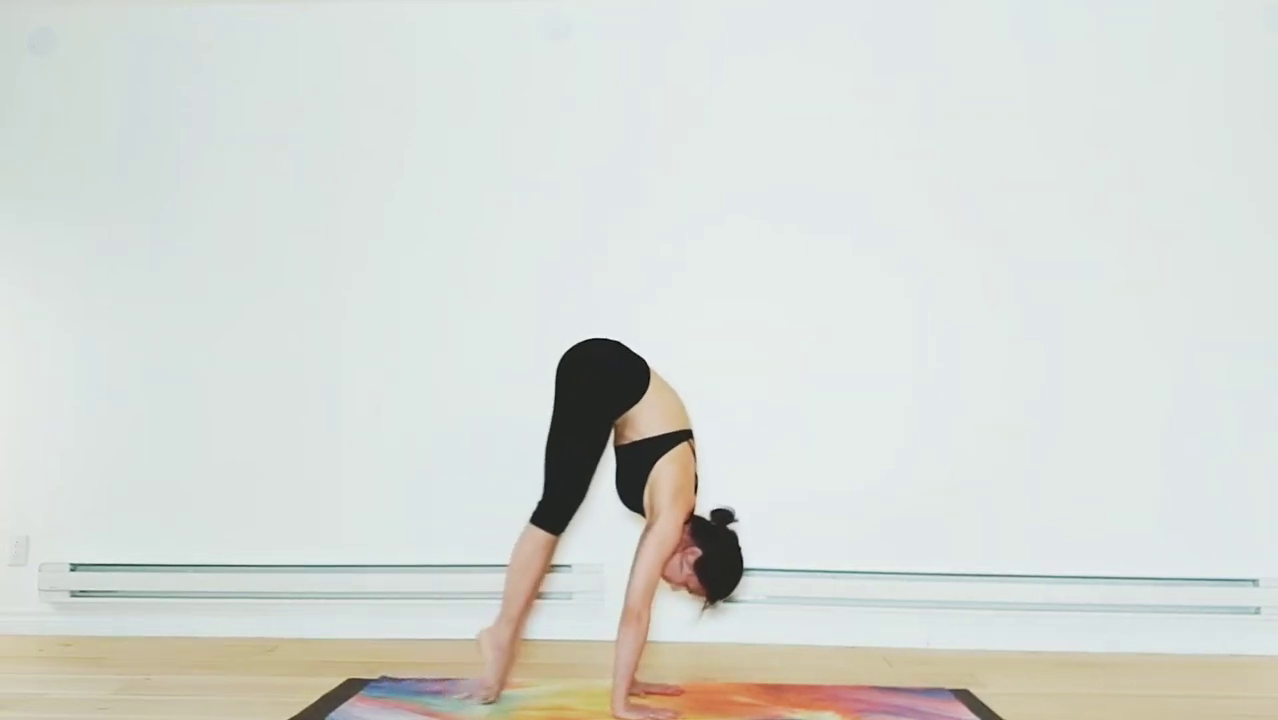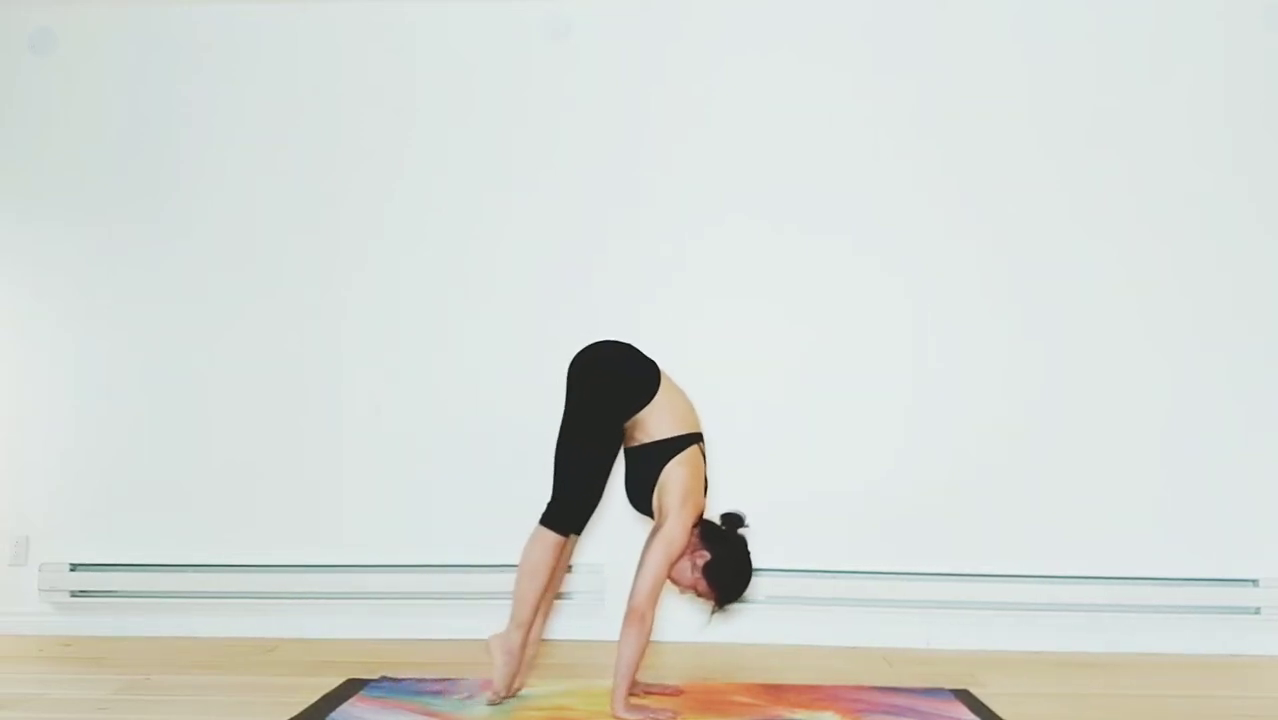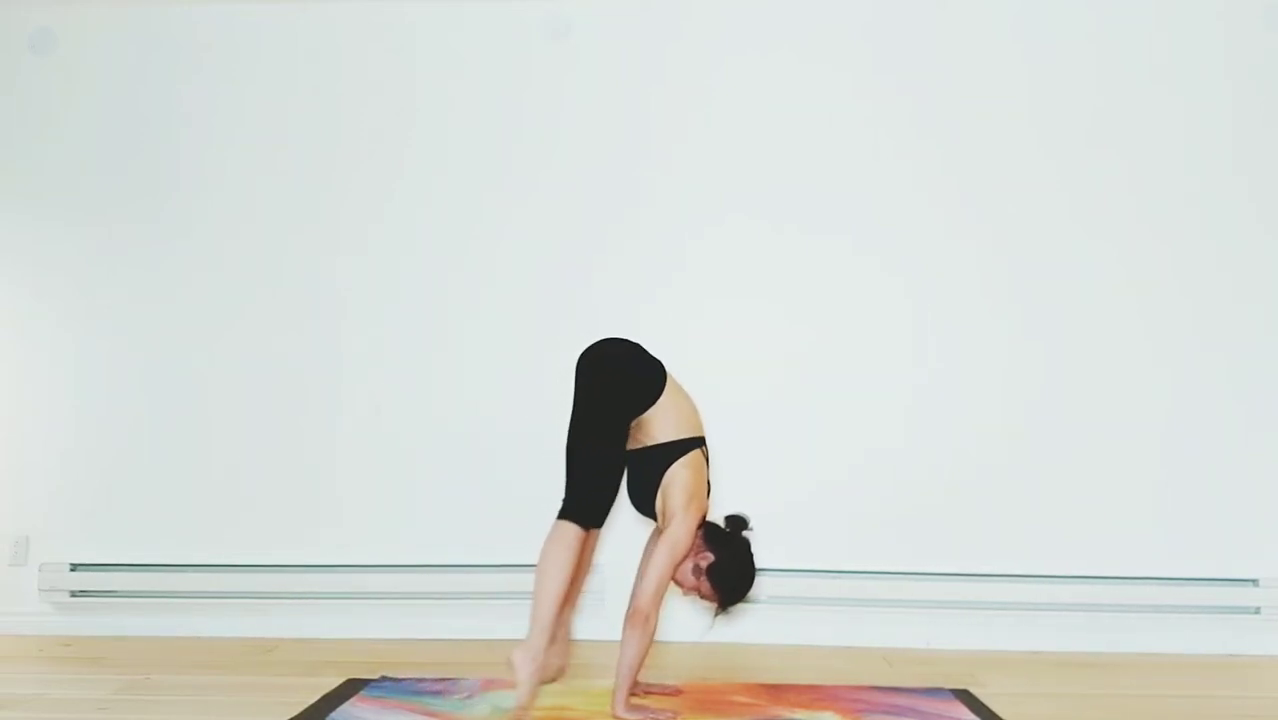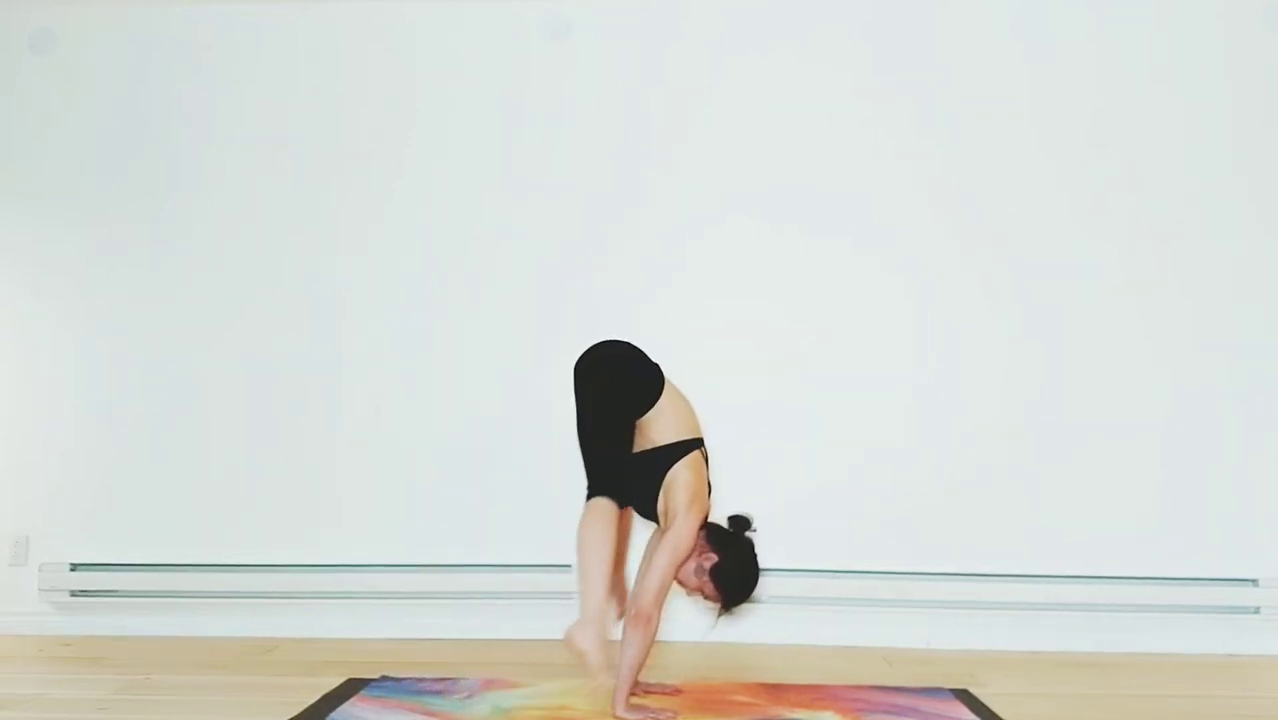
dt=0.2s
person 1, frame 1
left shoulder: (672, 509)
right shoulder: (672, 514)
left elbow: (635, 607)
right elbow: (635, 609)
left wrist: (628, 682)
left hip: (608, 378)
right hip: (597, 372)
left knee: (557, 512)
right knee: (555, 510)
right ankle: (502, 633)
person 1, frame 2
left shoulder: (680, 512)
right shoulder: (680, 517)
left elbow: (639, 606)
right elbow: (639, 610)
left wrist: (628, 682)
left hip: (620, 383)
right hip: (608, 375)
left knee: (572, 519)
right knee: (566, 514)
left ankle: (525, 643)
right ankle: (513, 640)
person 1, frame 3
left shoulder: (681, 514)
right shoulder: (684, 518)
left elbow: (642, 604)
right elbow: (643, 611)
left wrist: (628, 682)
left hip: (626, 381)
left knee: (590, 517)
right knee: (581, 511)
left ankle: (556, 634)
right ankle: (536, 647)
person 1, frame 4
left shoulder: (680, 517)
right shoulder: (686, 520)
left elbow: (645, 605)
right elbow: (645, 612)
left wrist: (627, 682)
left hip: (627, 382)
right hip: (615, 371)
left knee: (619, 499)
right knee: (607, 495)
right ankle: (591, 624)
